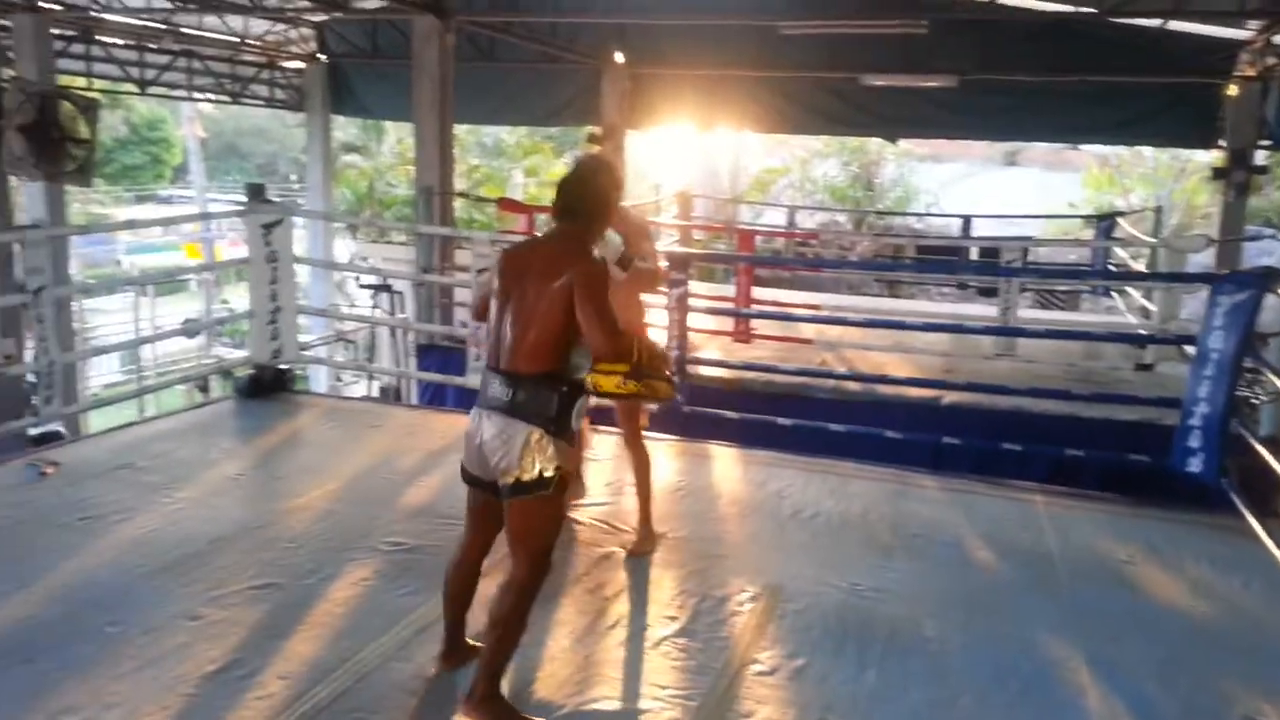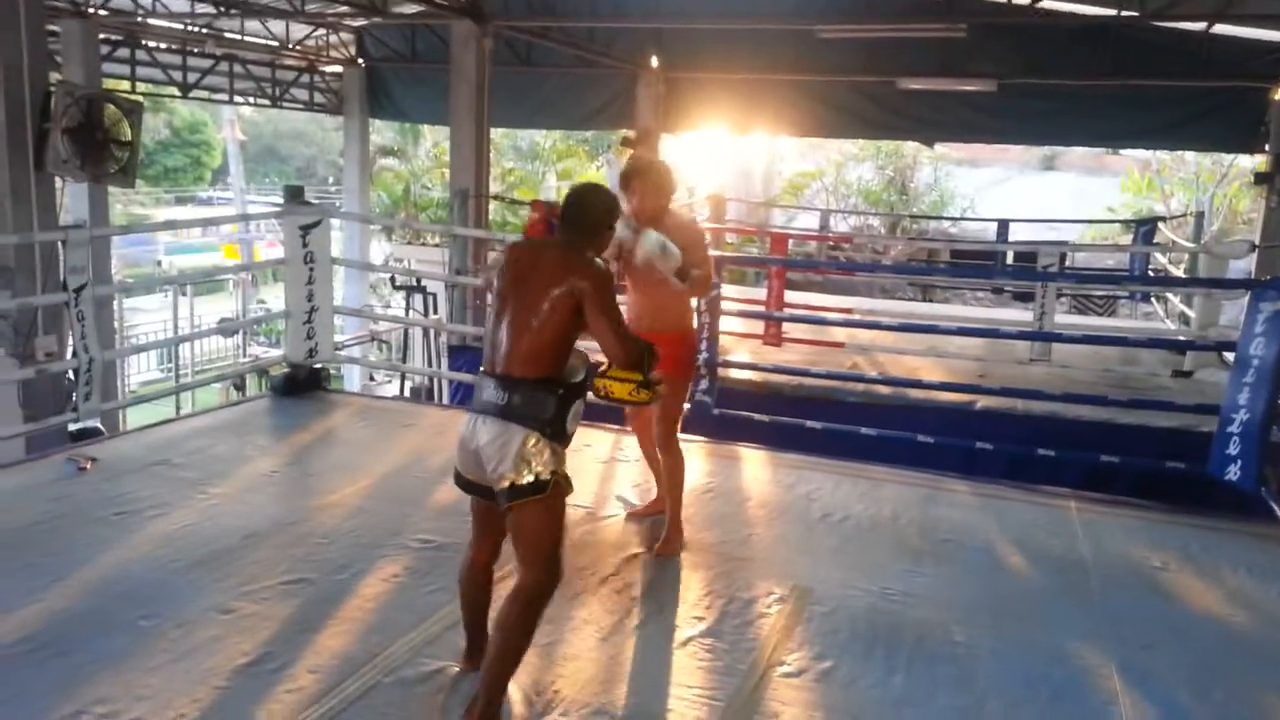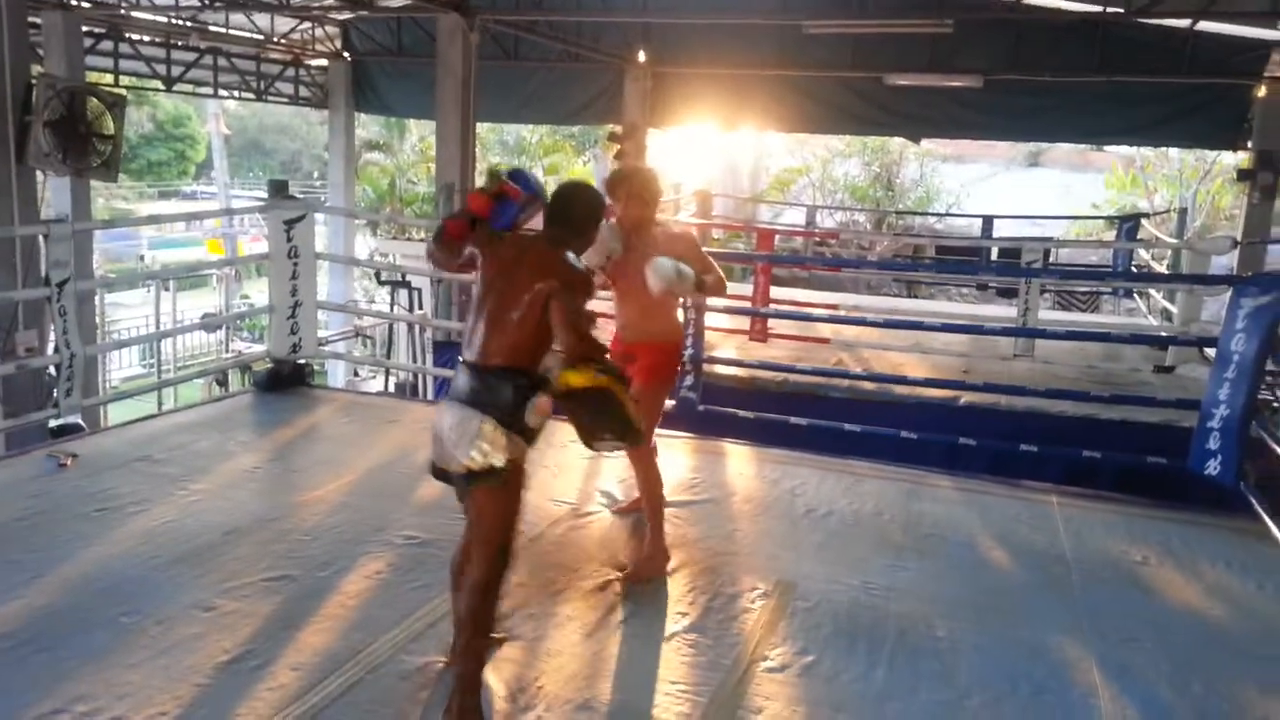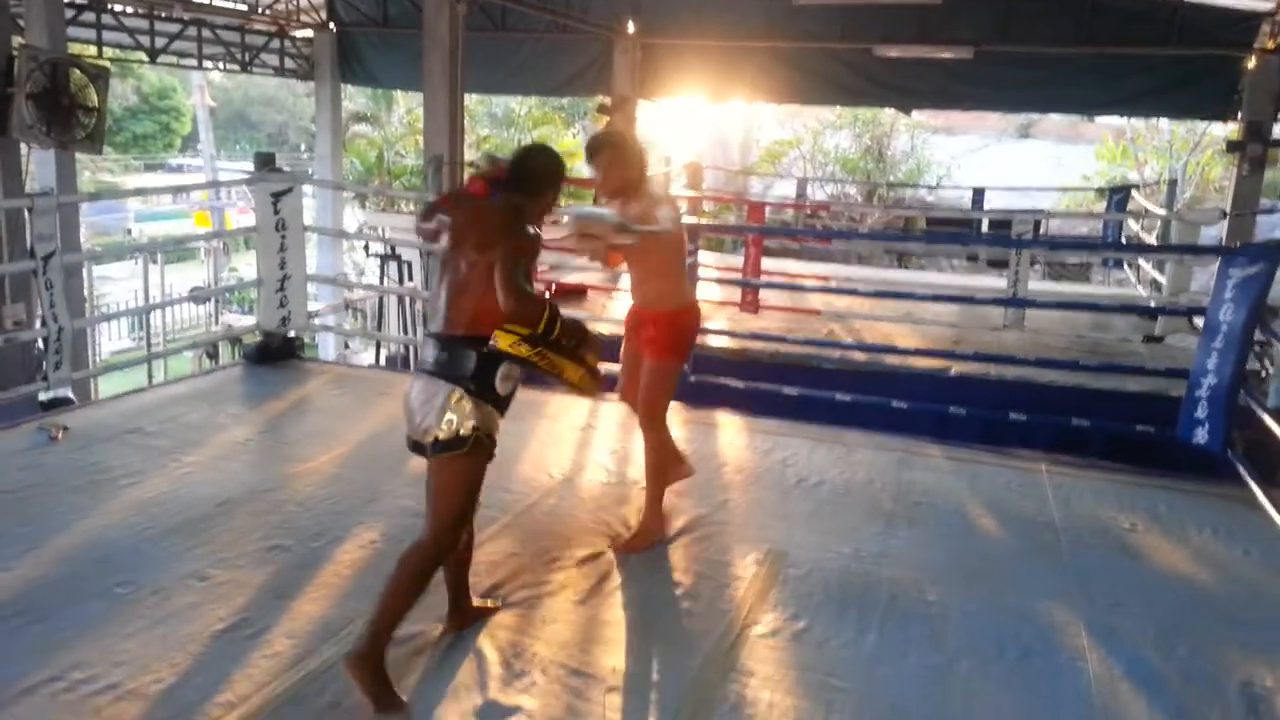
dt=0.3s
person 1, frame 1
left shoulder: (513, 257)
right shoulder: (584, 265)
left elbow: (483, 310)
right elbow: (605, 344)
right wrist: (646, 353)
left hip: (487, 414)
right hip: (533, 427)
left knee: (477, 539)
right knee: (530, 568)
left ankle: (453, 646)
person 1, frame 2
left shoulder: (517, 254)
right shoulder: (588, 274)
right elbow: (622, 353)
right wrist: (647, 354)
left hip: (480, 419)
right hip: (528, 432)
left knee: (485, 542)
right knee: (539, 575)
left ankle: (476, 648)
person 1, frame 3
left shoulder: (496, 245)
right shoulder: (568, 273)
left elbow: (441, 253)
right elbow: (573, 342)
left wrist: (477, 217)
right wrist: (608, 368)
left hip: (458, 407)
right hip: (495, 421)
left knee: (480, 531)
right knee: (489, 562)
left ankle: (465, 641)
person 1, frame 4
left shoulder: (468, 214)
right shoulder: (516, 237)
left elbow: (443, 211)
right elbow: (514, 304)
left wrist: (476, 190)
right wrist: (567, 330)
left hip: (440, 379)
right hip: (463, 391)
left knee: (463, 503)
right knee: (442, 532)
left ankle: (461, 606)
right ankle: (368, 656)
person 2, frame 1
left shoulder: (633, 228)
left elbow: (653, 278)
left wrist: (621, 262)
left hip: (626, 334)
left knee: (631, 432)
left ankle: (646, 526)
right ankle: (575, 481)
person 2, frame 2
left shoulder: (686, 231)
left elbow: (706, 285)
left wrist: (680, 272)
left hip: (674, 342)
right hip: (634, 337)
left knee: (664, 432)
right knee: (638, 422)
left ankle: (675, 525)
right ankle: (663, 495)
person 2, frame 3
left shoulder: (678, 240)
right shoulder: (610, 236)
left elbow: (719, 284)
left wrist: (691, 283)
right wrist: (592, 265)
left hip: (660, 350)
right hip: (623, 345)
left knee: (639, 442)
left ankle: (656, 546)
right ankle: (646, 495)
person 2, frame 4
left shoulder: (655, 203)
right shoulder: (621, 205)
left elbow: (672, 240)
right elbow: (612, 260)
right wrist: (602, 240)
left hip: (673, 317)
right hip: (642, 313)
left knee: (648, 413)
right knee: (631, 396)
left ankle: (652, 521)
right ankle: (676, 462)
